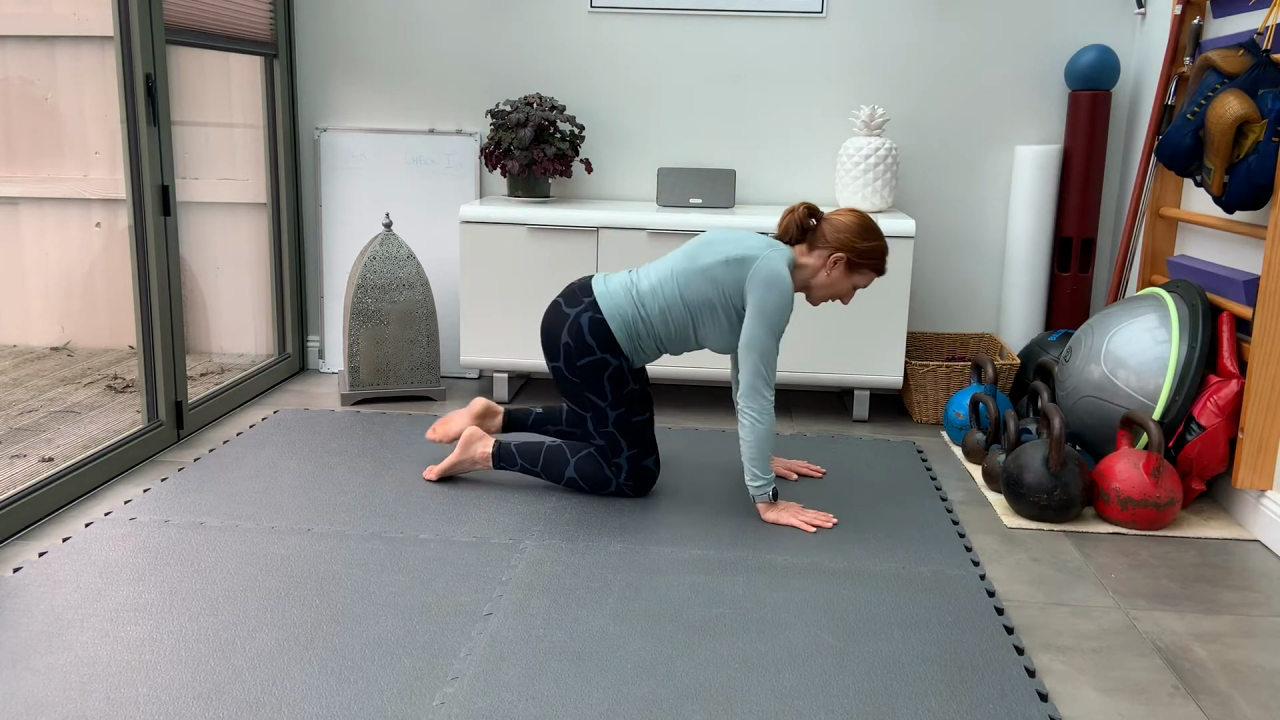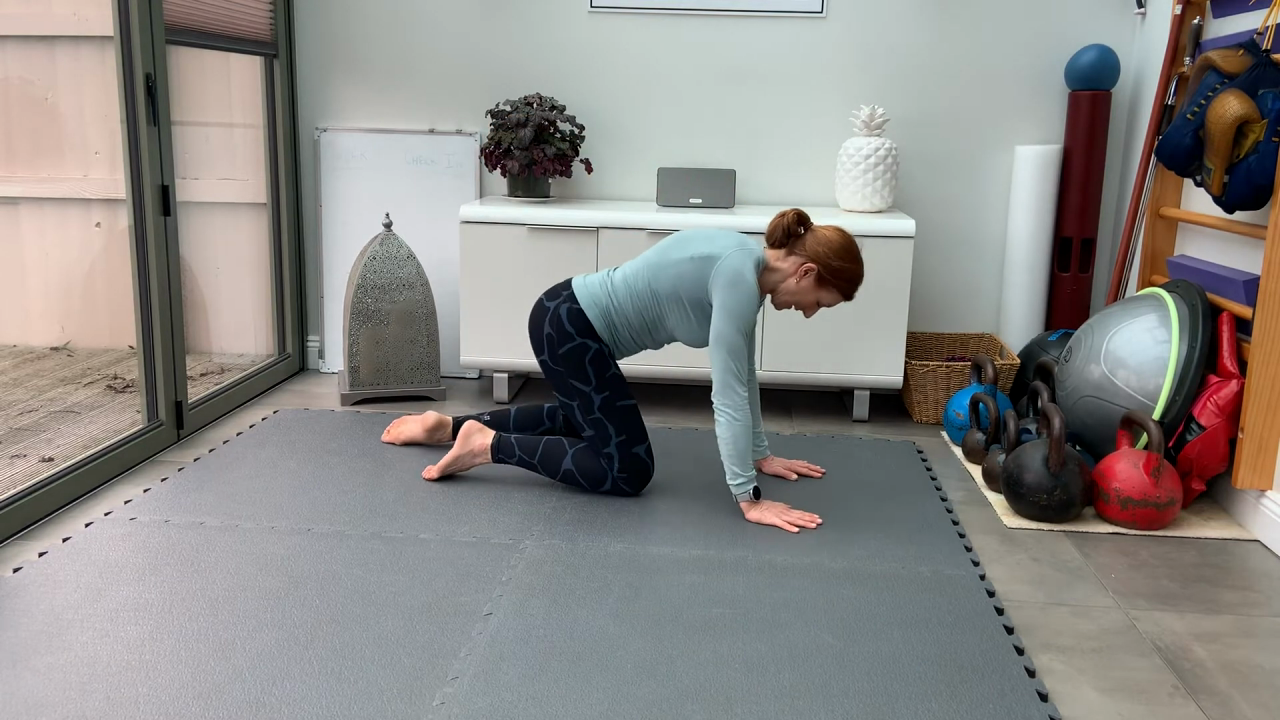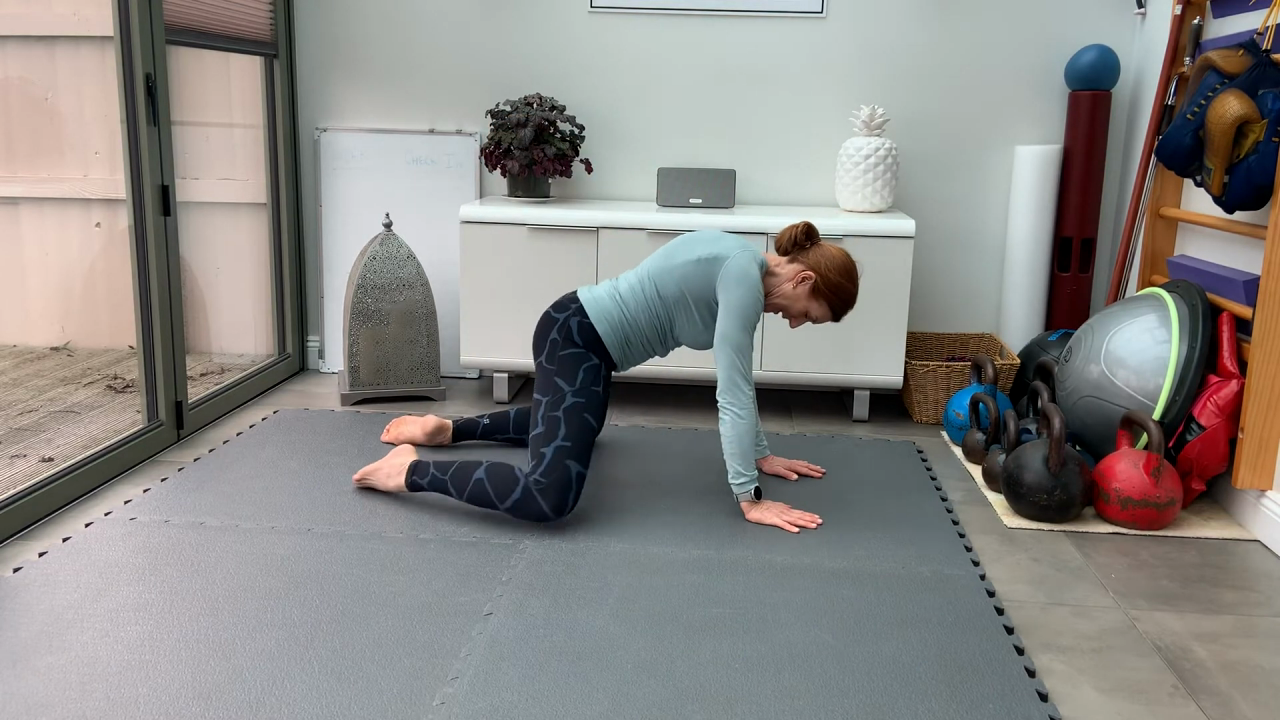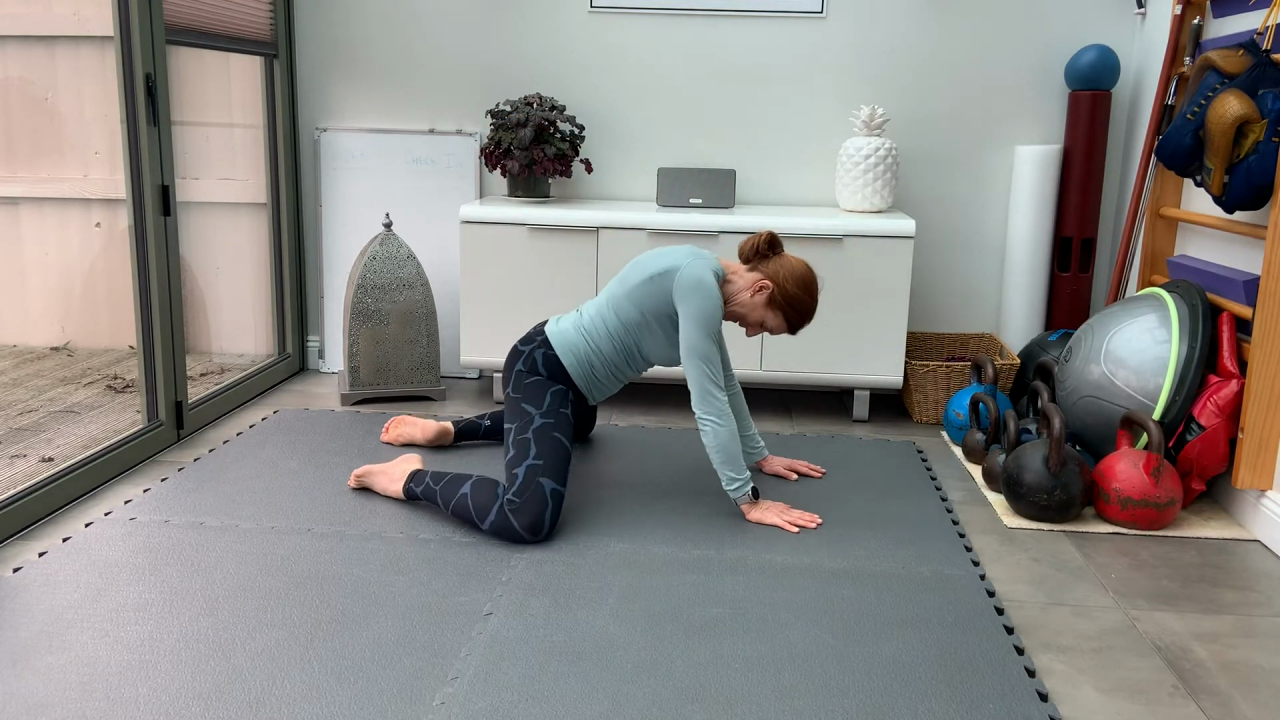
dt=0.7s
person 1, frame 1
left shoulder: (764, 260)
right shoulder: (773, 279)
left elbow: (744, 375)
right elbow: (755, 396)
left wrist: (761, 458)
right wrist: (765, 500)
left hip: (591, 317)
right hip: (584, 334)
left knee: (615, 427)
right knee: (632, 472)
left ankle: (496, 417)
right ankle: (490, 449)
person 1, frame 2
left shoulder: (748, 265)
right shoulder: (739, 275)
left elbow: (743, 374)
right elbow: (728, 393)
left wrist: (759, 453)
right wrist: (749, 499)
left hip: (575, 321)
right hip: (568, 327)
left knee: (582, 419)
right knee: (630, 470)
left ankle: (451, 426)
right ankle: (489, 445)
person 1, frame 3
left shoulder: (740, 267)
right shoulder: (744, 276)
left elbow: (739, 379)
right elbow: (732, 393)
left wrist: (761, 454)
right wrist: (749, 499)
left hip: (582, 334)
right hip: (575, 339)
left knee: (572, 425)
right knee: (550, 496)
left ankle: (446, 429)
right ankle: (413, 471)
person 1, frame 4
left shoulder: (706, 277)
right shoulder: (699, 284)
left elbow: (722, 378)
right elbow: (708, 402)
left wrist: (758, 454)
right wrist: (747, 499)
left hip: (565, 370)
right hip: (542, 369)
left knee: (575, 430)
right knee: (528, 519)
left ankle: (448, 430)
right ankle: (413, 478)
